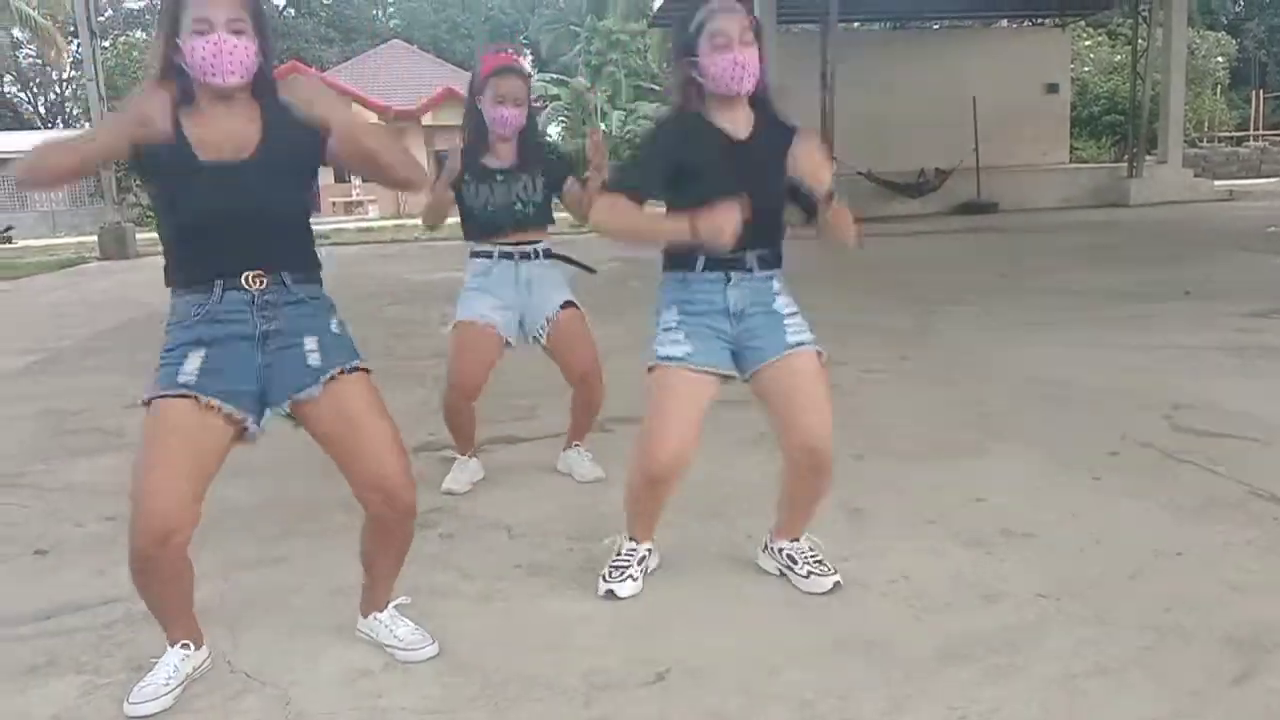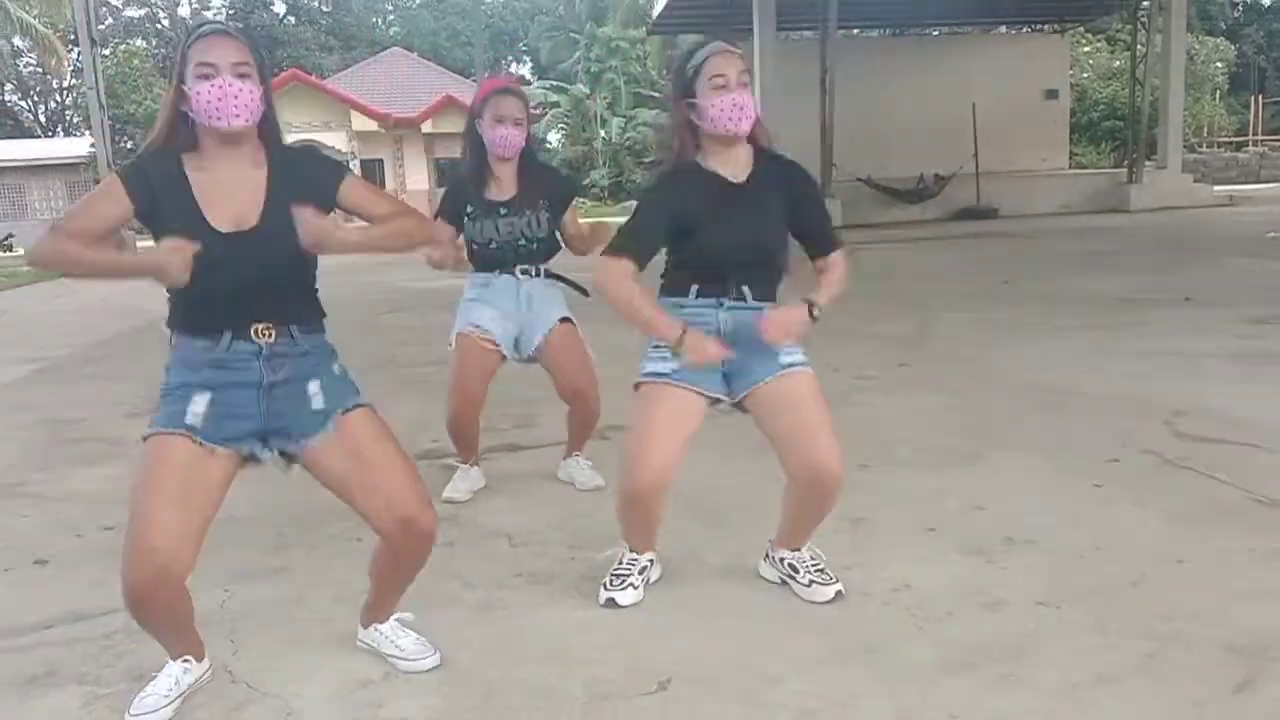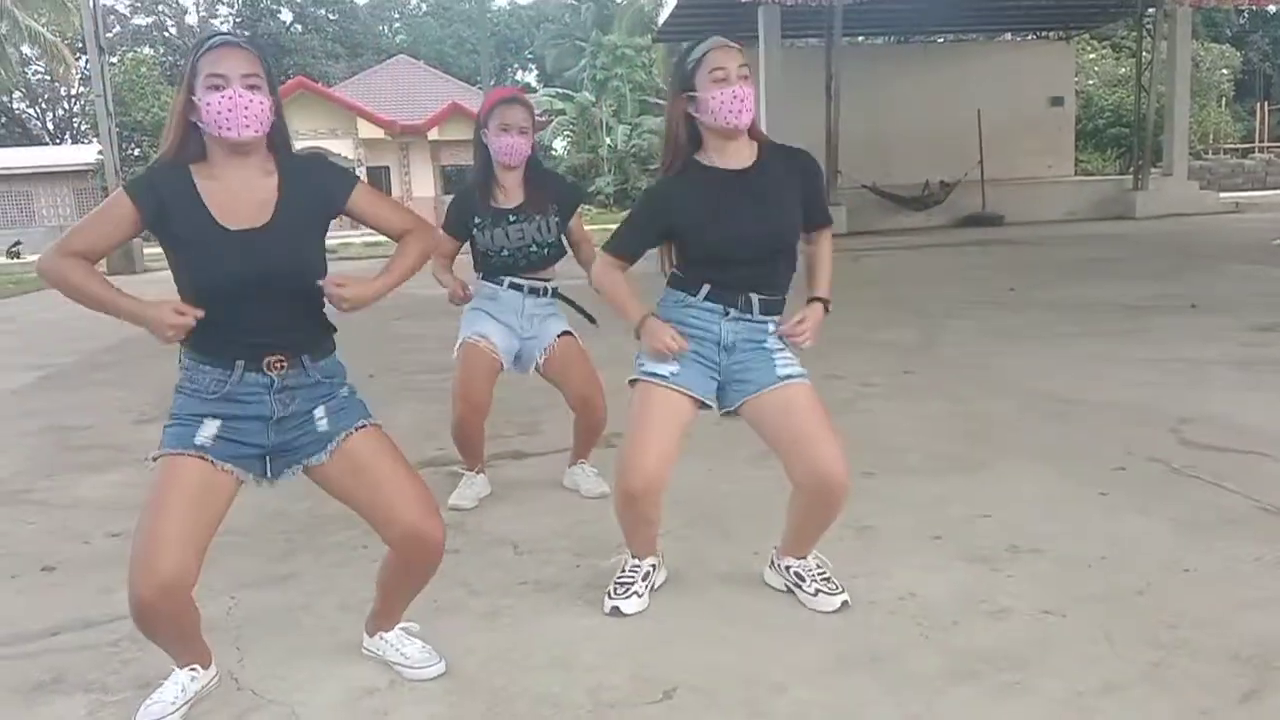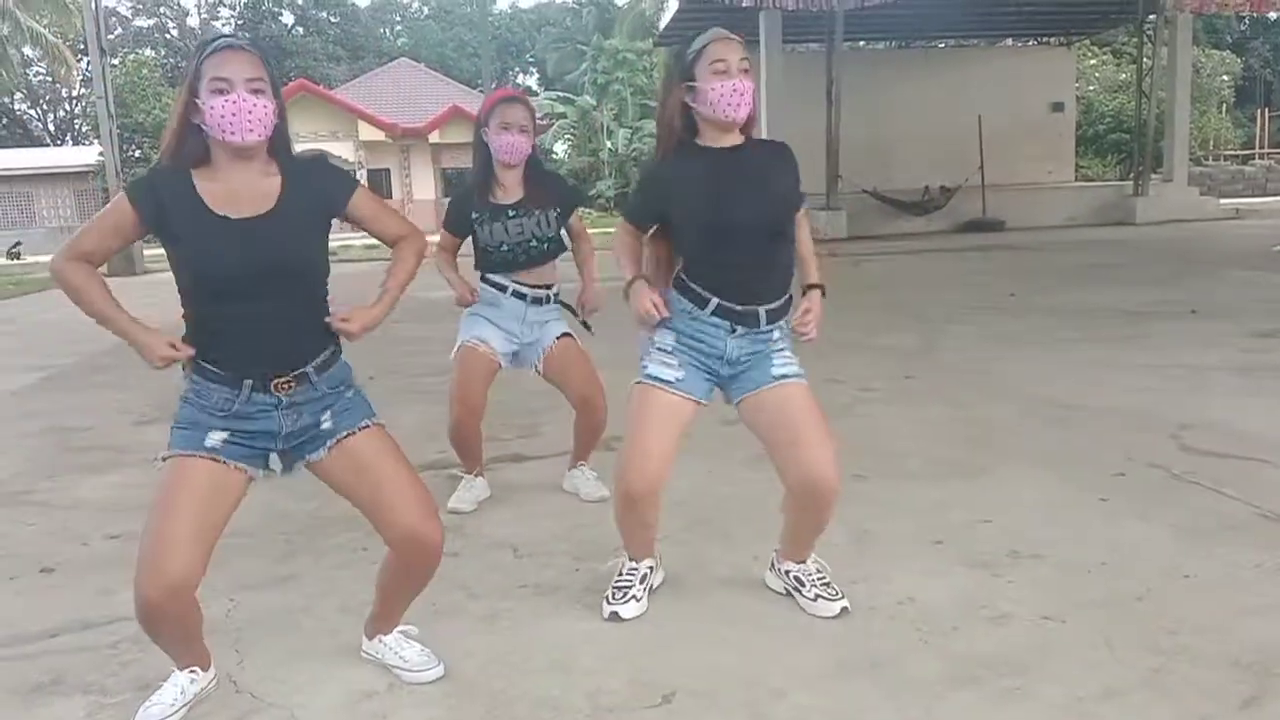
dt=0.1s
person 1, frame 1
left shoulder: (298, 119)
right shoulder: (154, 123)
left elbow: (407, 175)
right elbow: (31, 173)
left wrist: (345, 119)
right wrist: (123, 127)
left hip: (301, 318)
right hip: (206, 328)
left knee: (394, 493)
right knee: (155, 532)
left ankle: (377, 609)
right ankle: (185, 645)
person 1, frame 2
left shoulder: (305, 170)
right shoulder: (155, 178)
left elbow: (414, 225)
right elbow: (51, 248)
left wrist: (345, 236)
right wrist: (142, 263)
left hip: (306, 371)
right hip: (205, 379)
left knee: (413, 523)
right knee: (149, 575)
left ankle: (378, 621)
right ankle: (188, 658)
person 1, frame 3
left shoulder: (314, 178)
right shoulder: (163, 189)
left elbow: (421, 233)
right elbow: (61, 260)
left wrist: (372, 288)
right wrist: (143, 311)
left hip: (315, 388)
right hip: (216, 399)
left knee: (423, 535)
right knee: (153, 590)
left ankle: (383, 629)
right ankle: (194, 665)
person 1, frame 4
left shoulder: (315, 180)
right shoulder: (162, 192)
left elbow: (409, 237)
right elbow: (72, 262)
left wrist: (379, 307)
right wrist: (135, 333)
left hip: (322, 392)
right hip: (218, 407)
left knee: (422, 536)
right knee: (159, 590)
left ankle: (382, 631)
person 2, frame 1
left shoulder: (783, 136)
right shoulder: (678, 134)
left elbow: (844, 236)
right elbow: (605, 214)
left wrist: (824, 190)
right wrist: (692, 228)
left hip: (766, 297)
right hip: (694, 298)
left knee: (815, 447)
right knee: (662, 459)
left ankle: (785, 542)
right ankle: (637, 544)
person 2, frame 2
left shoulder: (788, 179)
right shoulder: (676, 188)
left elbow: (834, 263)
right elbow: (612, 274)
left wrist: (803, 310)
right wrist: (679, 333)
left hip: (764, 336)
right hip: (689, 332)
left knee: (823, 470)
right knee: (644, 479)
left ankle: (787, 552)
right ankle: (640, 556)
person 2, frame 3
left shoulder: (795, 168)
right shoulder: (674, 191)
left elbow: (819, 234)
right elbow: (606, 268)
left wrist: (818, 302)
right wrist: (643, 320)
left hip: (763, 339)
right hip: (688, 335)
left knee: (829, 477)
right knee: (638, 480)
left ankle: (792, 560)
right ankle: (642, 561)
person 2, frame 4
left shoulder: (778, 158)
right shoulder: (670, 171)
right elbow: (627, 232)
left wrist: (812, 288)
right wrist: (637, 283)
left hip: (766, 340)
right hip: (687, 334)
left knee: (820, 481)
right knee: (638, 481)
left ankle: (792, 563)
right ankle: (640, 562)
person 3, frame 1
left shoulder: (543, 152)
right shoulder: (464, 158)
left elbow: (583, 210)
right elbow: (432, 220)
left wrist: (597, 173)
right wrist: (448, 179)
left hip: (542, 271)
right hip: (489, 276)
left knee: (587, 374)
right knee: (460, 387)
left ankle: (574, 449)
right ankle: (467, 458)
person 3, frame 2
left shoulder: (548, 182)
right shoulder: (463, 190)
left elbow: (576, 241)
right elbow: (435, 251)
left wrist: (595, 237)
right wrist: (450, 255)
left hip: (542, 293)
right hip: (487, 295)
left knee: (584, 392)
right knee: (463, 402)
left ankle: (574, 458)
right ankle: (469, 466)
person 3, frame 3
left shoulder: (553, 189)
right shoulder: (469, 200)
left elbow: (581, 243)
right elbow: (440, 257)
left wrist: (599, 267)
right wrist: (450, 281)
left hip: (544, 308)
right hip: (490, 306)
left knee: (591, 401)
right knee: (467, 409)
left ankle: (579, 465)
right ankle: (474, 474)
person 3, frame 4
left shoulder: (553, 188)
right shoulder: (469, 199)
left elbow: (580, 237)
right elbow: (443, 252)
left wrist: (589, 280)
right wrist: (457, 281)
left hip: (546, 310)
right hip: (491, 309)
left knee: (592, 401)
right knee: (463, 410)
left ankle: (578, 469)
right ankle: (474, 477)
